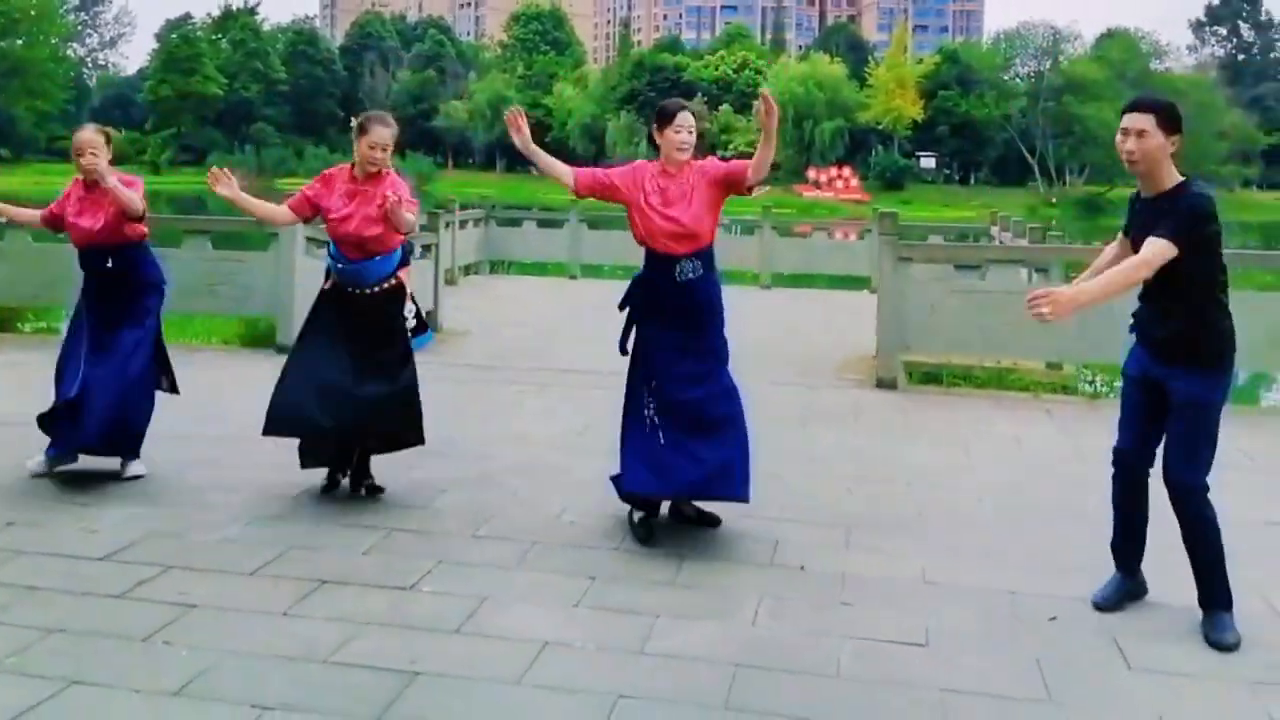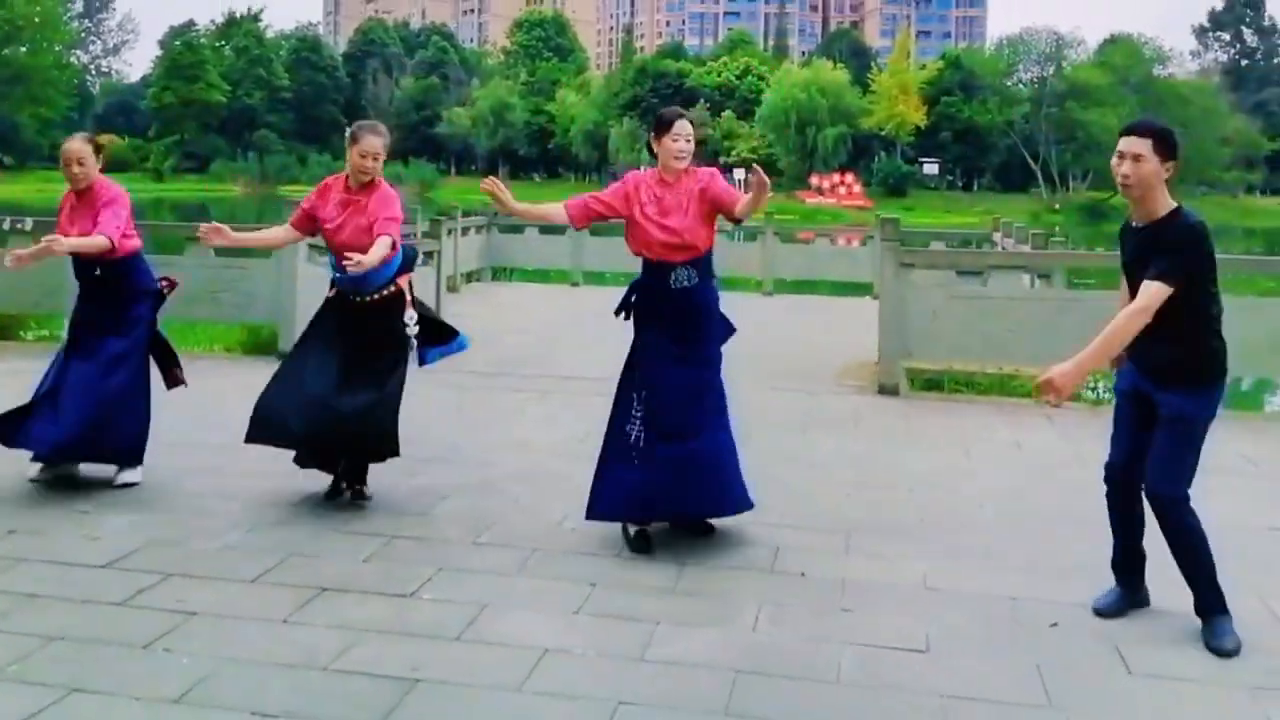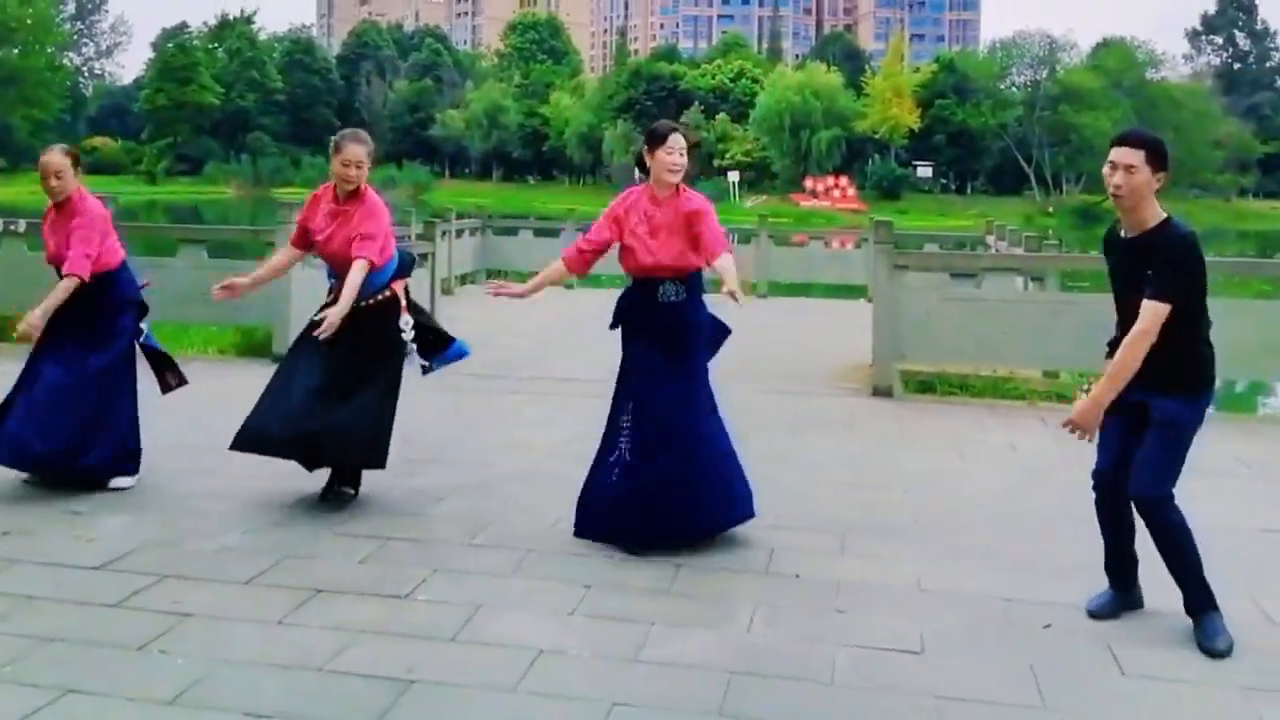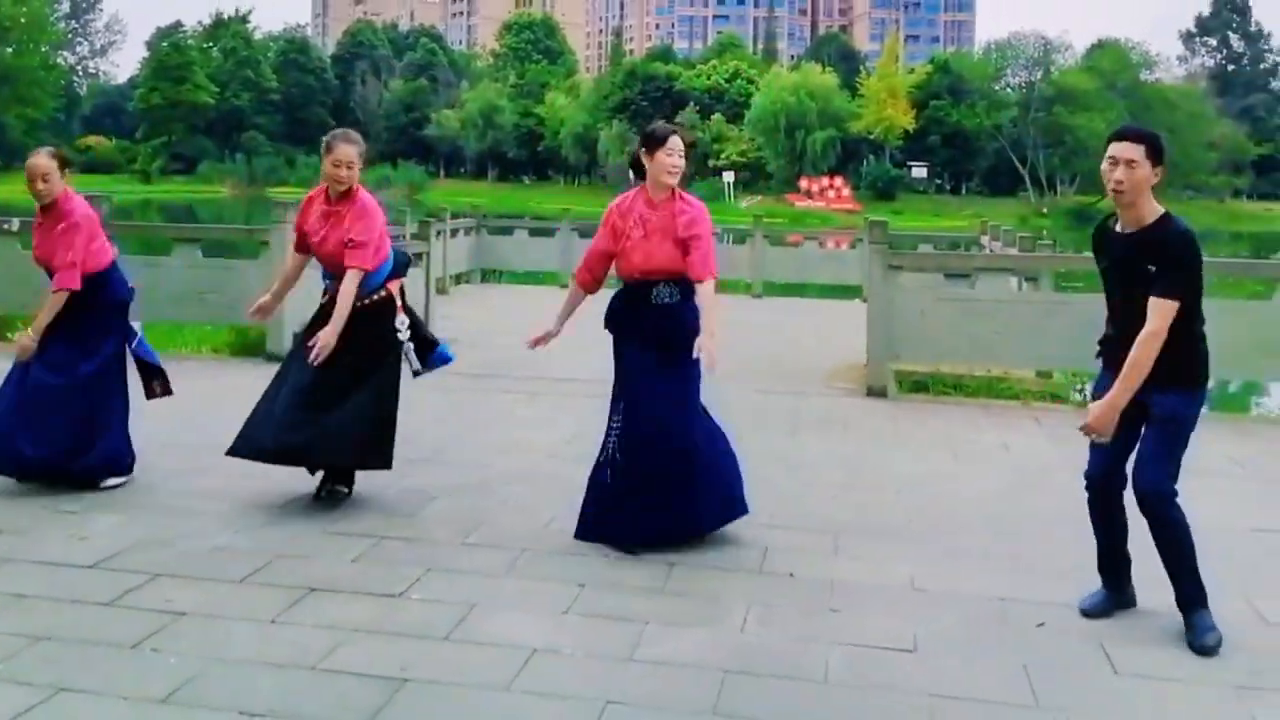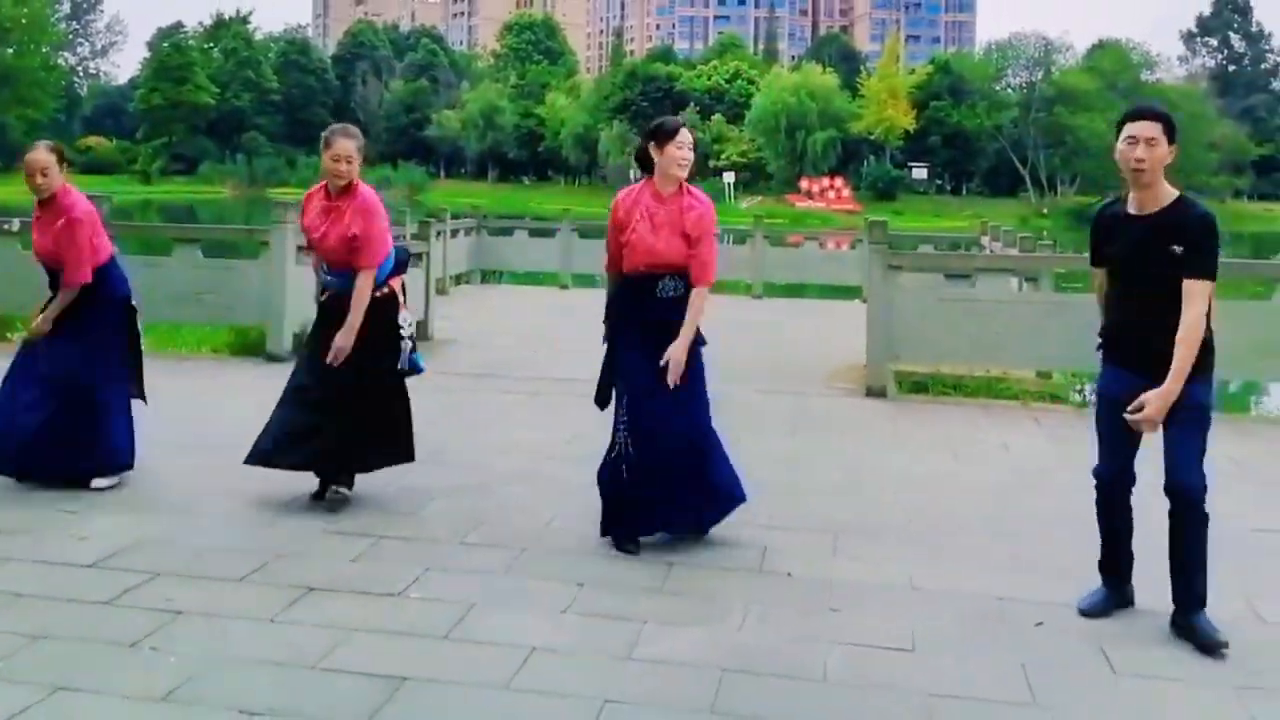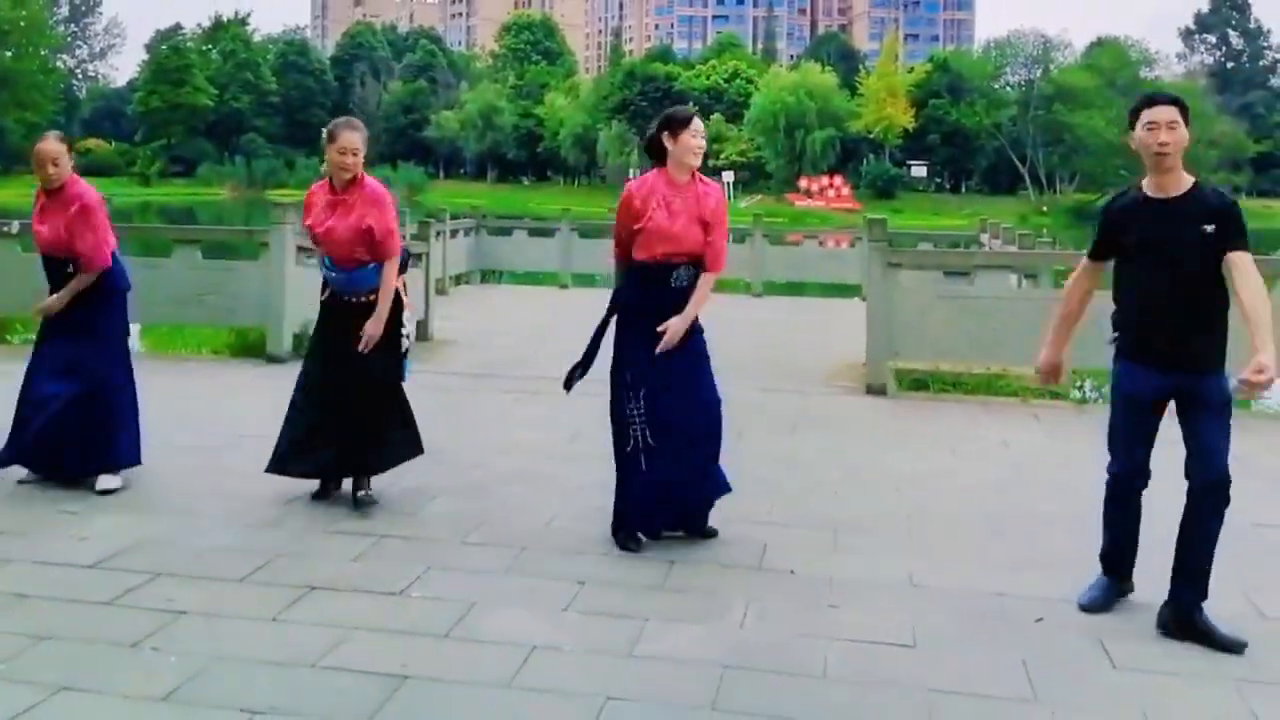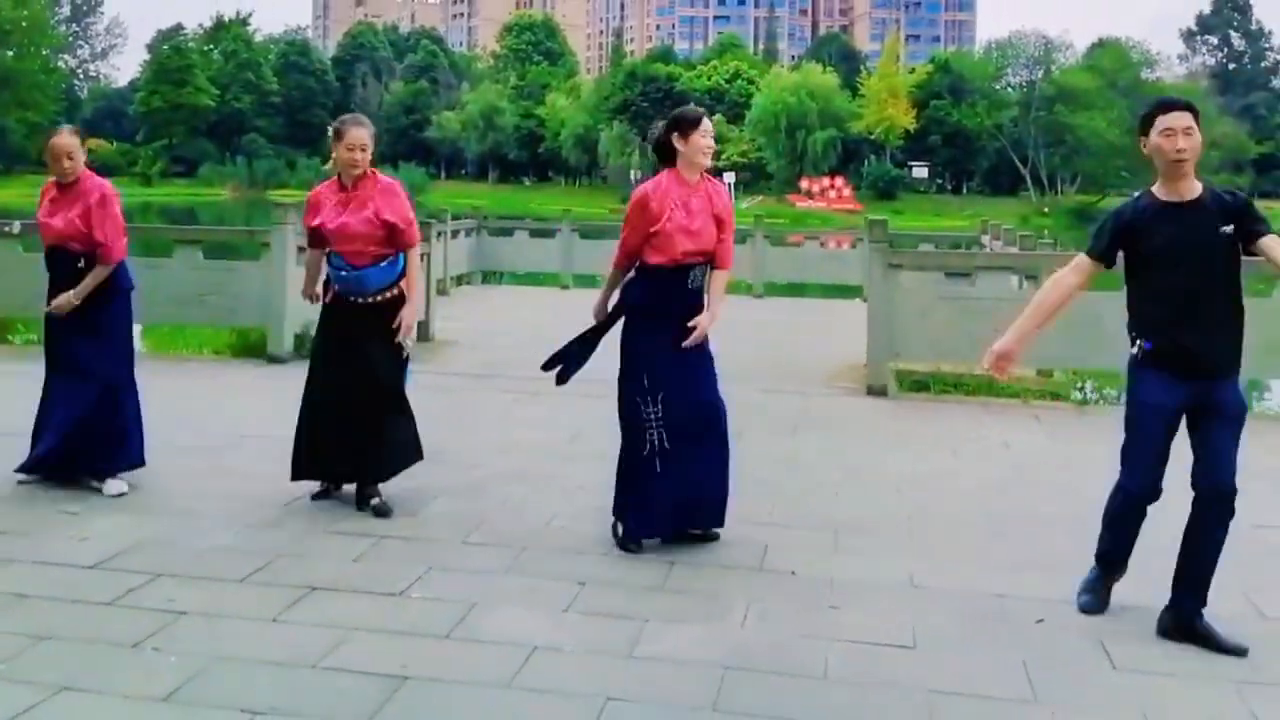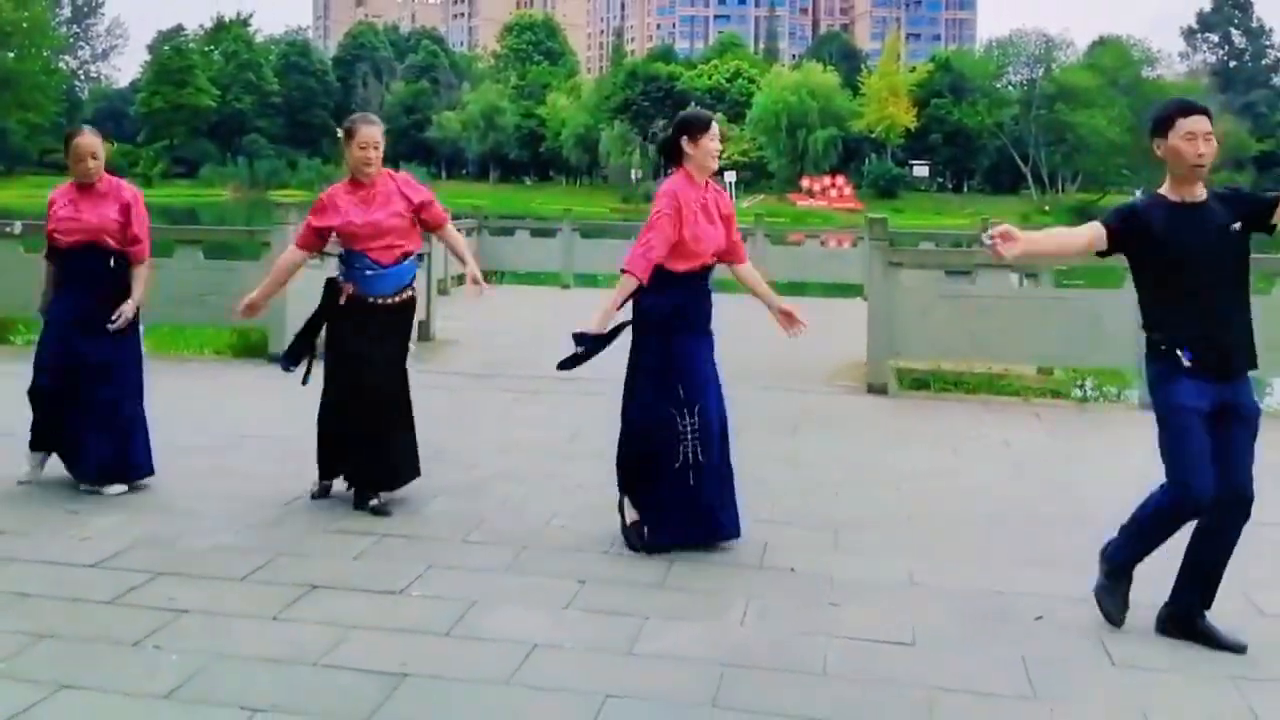
dt=0.1s
person 1, frame 1
left shoulder: (1193, 206)
right shoulder: (1141, 201)
left elbow: (1143, 266)
left wrist: (1073, 298)
right wrist: (1074, 289)
left hip: (1200, 363)
right hip: (1149, 351)
left knee: (1184, 481)
right knee: (1127, 459)
left ankle: (1218, 604)
right ankle: (1128, 572)
person 1, frame 2
left shoulder: (1185, 235)
right shoulder: (1132, 228)
left elbow: (1141, 311)
left wrist: (1079, 368)
right wrist: (1111, 356)
left hip: (1191, 381)
right hip: (1140, 370)
left knee: (1164, 489)
right knee: (1121, 475)
left ankle: (1214, 610)
right ankle: (1130, 583)
person 1, frame 3
left shoulder: (1178, 245)
right shoulder: (1114, 237)
left elbow: (1146, 331)
left wrist: (1095, 399)
left hip: (1180, 387)
right hip: (1128, 375)
left knee: (1149, 490)
right knee: (1108, 479)
left ankle: (1204, 609)
right ankle: (1123, 585)
person 1, frame 4
left shoulder: (1177, 241)
right shoulder: (1104, 234)
left elbow: (1155, 331)
left wrist: (1113, 404)
left hip: (1175, 384)
right hip: (1119, 370)
left knee: (1153, 487)
right knee: (1101, 480)
left ankle: (1194, 607)
right ankle: (1116, 584)
person 1, frame 5
left shoulder: (1196, 222)
right shoulder: (1108, 219)
left elbow: (1194, 312)
left wrist: (1170, 389)
right wrist: (1108, 332)
left hip: (1186, 375)
right hip: (1122, 368)
left knee: (1186, 487)
right knee: (1111, 477)
left ankle: (1190, 608)
right ankle: (1116, 584)
person 1, frame 6
left shoulder: (1218, 207)
right shoulder: (1120, 210)
right elbow: (1084, 279)
right wrist: (1054, 345)
left hip: (1202, 368)
right hip: (1137, 364)
left knee: (1211, 481)
right knee: (1126, 475)
left ankle: (1184, 608)
right ankle: (1115, 574)
person 1, frame 7
left shoulder: (1232, 209)
right shoulder: (1132, 217)
right elbow: (1072, 275)
right wrist: (1016, 335)
left hip: (1220, 376)
right hip: (1157, 370)
left knee: (1219, 492)
right knee: (1138, 483)
left ankle: (1184, 612)
right ankle: (1106, 566)
person 1, frame 8
right shoulder: (1141, 216)
right elbow: (1081, 236)
right wrist: (1024, 242)
left hip: (1234, 378)
right hip: (1179, 373)
left knee: (1235, 497)
right knee: (1195, 491)
left ankle: (1185, 610)
right ankle: (1119, 559)
person 2, frame 1
left shoulder: (712, 173)
right shoulder: (635, 177)
left elbow: (754, 174)
right elbow: (577, 180)
left wrist: (768, 133)
right wrist: (529, 148)
left hip: (702, 301)
right hip: (659, 302)
left knee: (708, 396)
right knee: (658, 396)
left ankle: (681, 495)
right ankle: (644, 500)
person 2, frame 2
left shoulder: (707, 183)
right shoulder: (633, 187)
left elbow: (740, 209)
right elbow: (573, 212)
left wrist: (758, 194)
right wrist: (516, 207)
left hip: (699, 308)
right hip: (656, 309)
left knee: (698, 406)
right knee: (646, 407)
left ankle: (680, 506)
right ankle: (635, 513)
person 2, frame 3
left shoulder: (696, 205)
right shoulder: (624, 206)
left elbow: (719, 250)
right elbow: (580, 256)
left wrist: (731, 280)
right wrist: (527, 288)
left hip: (684, 322)
right hip: (643, 325)
left knee: (687, 419)
right knee: (640, 417)
left ankle: (687, 515)
right ankle: (624, 518)
person 2, frame 4
left shoulder: (692, 212)
right shoulder: (621, 210)
left elbow: (704, 275)
right elbow: (589, 273)
left wrist: (707, 331)
right wrist: (558, 324)
left hip: (678, 328)
right hip: (634, 327)
left knee: (680, 417)
right knee: (634, 419)
left ankle: (682, 514)
right ankle: (622, 520)
person 2, frame 5
left shoulder: (699, 207)
right shoulder: (627, 202)
left elbow: (704, 279)
right elbow: (615, 264)
left wrist: (684, 340)
right wrist: (616, 316)
left hip: (681, 322)
right hip: (633, 321)
left knee: (686, 416)
right knee: (636, 418)
left ankle: (686, 509)
right ankle: (624, 517)
person 2, frame 6
left shoulder: (712, 195)
right shoulder: (638, 190)
left elbow: (713, 265)
right elbow: (622, 247)
left wrist: (686, 319)
right wrist: (623, 298)
left hip: (683, 314)
right hip: (640, 310)
left knee: (695, 407)
right knee: (640, 411)
left ankle: (685, 510)
right ankle: (633, 517)
person 2, frame 7
left shoulder: (718, 195)
right shoulder: (652, 193)
left elbow: (722, 262)
right elbow: (625, 251)
left wrist: (710, 313)
right wrist: (604, 300)
left hip: (689, 310)
right hip: (652, 310)
left knee: (703, 413)
right knee: (652, 415)
left ankle: (685, 515)
right ankle: (630, 516)
person 2, frame 8
left shoulder: (715, 196)
right shoulder: (673, 193)
left elbow: (735, 258)
right elbow: (643, 255)
left wrist: (772, 302)
right wrist: (608, 310)
left hip: (692, 314)
right hip: (667, 315)
left knee: (695, 417)
right knee: (688, 417)
right ankle: (638, 505)
person 3, frame 1
left shoulder: (395, 186)
right shoulder: (329, 181)
left elbow: (409, 227)
right elbow: (285, 215)
left wrist: (404, 216)
right wrist: (236, 196)
left hip: (385, 297)
right hip: (339, 292)
left knee: (376, 380)
right knee: (322, 372)
left ankle: (360, 468)
right ankle: (333, 462)
person 3, frame 2
left shoulder: (385, 197)
right shoulder: (327, 190)
left elbow: (386, 242)
right elbow: (290, 232)
left wrist: (368, 260)
right wrist: (235, 239)
left hip: (385, 302)
right hip: (343, 299)
left knee: (371, 387)
right knee: (319, 379)
left ankle: (355, 473)
right ankle: (340, 468)
person 3, frame 3
left shoulder: (372, 208)
right shoulder: (317, 201)
left elbow: (360, 266)
right elbow: (295, 250)
left wrist: (340, 309)
right wrist: (249, 281)
left hip: (381, 307)
right hip: (342, 300)
left knee: (365, 393)
right knee: (316, 382)
left ankle: (348, 475)
right ankle: (336, 471)
person 3, frame 4
left shoulder: (365, 210)
right shoulder: (312, 202)
left elbow: (355, 273)
right elbow: (300, 255)
left wrist: (334, 329)
right wrist: (274, 297)
left hip: (376, 307)
right hip: (337, 301)
left knee: (362, 394)
right knee: (312, 385)
left ankle: (341, 474)
right ankle: (330, 470)
person 3, frame 5
left shoulder: (367, 204)
right shoulder: (312, 200)
left elbow: (367, 272)
left wrist: (350, 329)
right wrist: (332, 305)
left hip: (376, 304)
right hip: (334, 301)
left knee: (365, 389)
right knee: (317, 385)
left ankle: (343, 475)
right ankle: (328, 470)
person 3, frame 6
left shoulder: (376, 196)
right shoulder: (315, 196)
left elbow: (391, 260)
left wrist: (380, 317)
left hip: (377, 300)
right hip: (336, 301)
left knee: (369, 387)
right knee: (323, 385)
left ankle: (361, 476)
right ankle: (331, 472)
person 3, frame 7
left shoulder: (388, 190)
right shoulder: (320, 197)
left elbow: (412, 252)
left wrist: (411, 305)
right wrist: (310, 284)
left hip: (386, 302)
right hip: (342, 304)
left knee: (378, 388)
right knee: (330, 388)
left ankle: (368, 481)
right ankle: (332, 473)
person 3, frame 8
left shoulder: (405, 186)
right shoulder: (332, 199)
left elbow: (442, 226)
right elbow: (300, 249)
left wrist: (469, 262)
right wrist: (263, 294)
left hip: (397, 304)
right hip: (353, 306)
left knee: (386, 392)
right knee: (344, 390)
left ankle: (370, 483)
right ankle: (333, 470)
person 4, frame 1
left shoulder: (126, 183)
right shoulder: (72, 192)
left elbow: (137, 211)
right elbow: (49, 218)
left wrist: (109, 179)
left hip: (136, 285)
right hip: (98, 288)
left knee: (132, 368)
right knee: (78, 365)
left ankle: (129, 451)
right ankle: (65, 446)
person 4, frame 2
left shoulder: (112, 197)
right shoulder: (68, 200)
left elbow: (107, 241)
left wrist: (67, 245)
right wrist: (32, 253)
left hip: (129, 294)
right hip: (93, 295)
left knee: (121, 376)
right knee: (72, 369)
left ankle: (129, 459)
right ankle: (61, 452)
person 4, frame 3
left shoulder: (88, 213)
right shoulder: (56, 209)
left elbow: (76, 272)
left wrist: (41, 311)
right wrist: (44, 310)
left hip: (111, 302)
right hip: (80, 303)
left knee: (105, 384)
right knee: (54, 376)
left ankle: (122, 465)
right ankle: (53, 458)
person 4, frame 4
left shoulder: (75, 217)
right shoulder: (45, 211)
left elbow: (66, 283)
left wrist: (35, 332)
left hip: (103, 303)
right hip: (73, 305)
left knee: (96, 385)
right knee: (42, 378)
left ankle: (114, 465)
right ankle: (44, 461)
person 4, frame 5
left shoulder: (75, 210)
right shoulder: (43, 205)
left elbow: (79, 276)
left wrist: (50, 315)
right wrist: (48, 310)
left hip: (99, 298)
right hip: (66, 300)
left knee: (93, 380)
right knee: (39, 376)
left ankle: (107, 463)
right ankle: (44, 460)
person 4, frame 6
left shoulder: (86, 200)
right shoulder: (44, 195)
left elbow: (95, 263)
left wrist: (62, 299)
right wrist: (55, 297)
left hip: (100, 294)
right hip: (65, 293)
left knee: (101, 376)
right knee: (52, 374)
left ankle: (110, 462)
right ankle: (49, 459)
person 4, frame 7
left shoulder: (101, 192)
right shoulder: (48, 192)
left elbow: (111, 255)
left wrist: (78, 295)
left hip: (101, 294)
right hip: (65, 294)
left knee: (106, 377)
right knee: (64, 375)
left ankle: (110, 465)
right ankle: (53, 458)
person 4, frame 8
left shoulder: (125, 195)
right shoulder: (57, 199)
left elbow: (140, 256)
right elbow: (53, 256)
left wrist: (134, 301)
right wrist: (47, 299)
left hip: (111, 298)
right hip: (67, 301)
left knee: (115, 381)
right knee: (56, 376)
left ankle: (109, 468)
right ankle: (44, 446)
